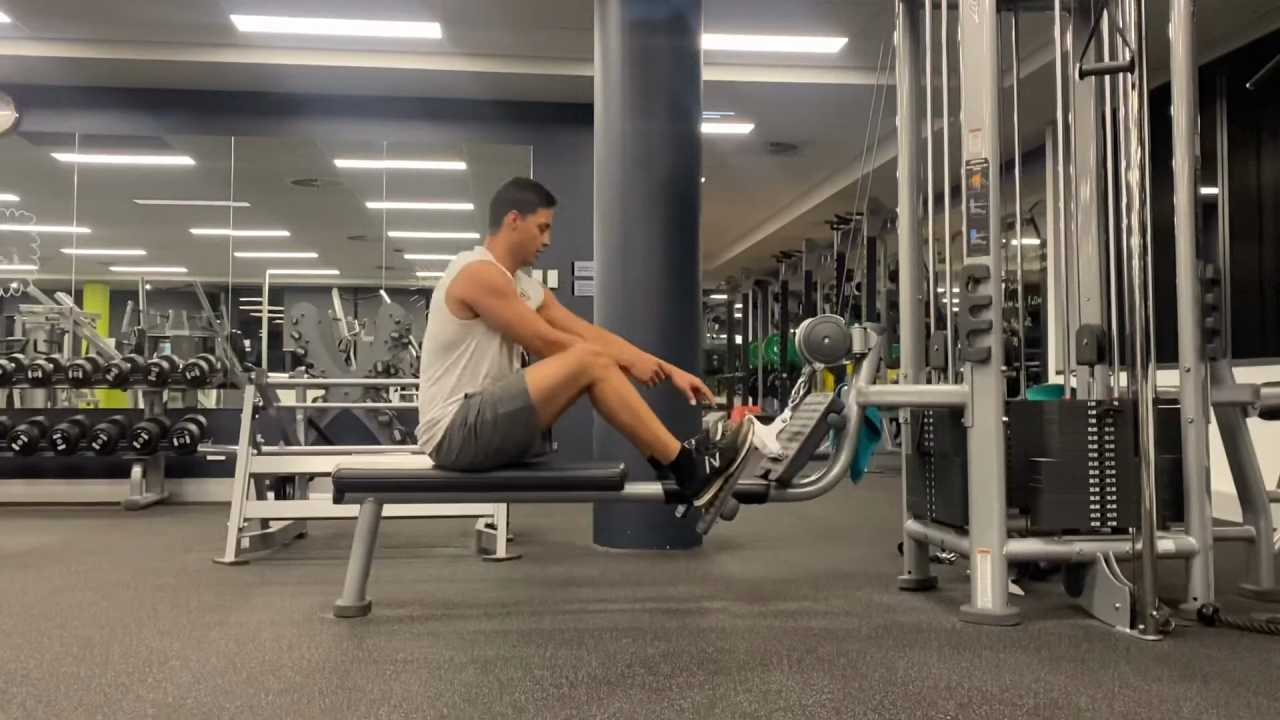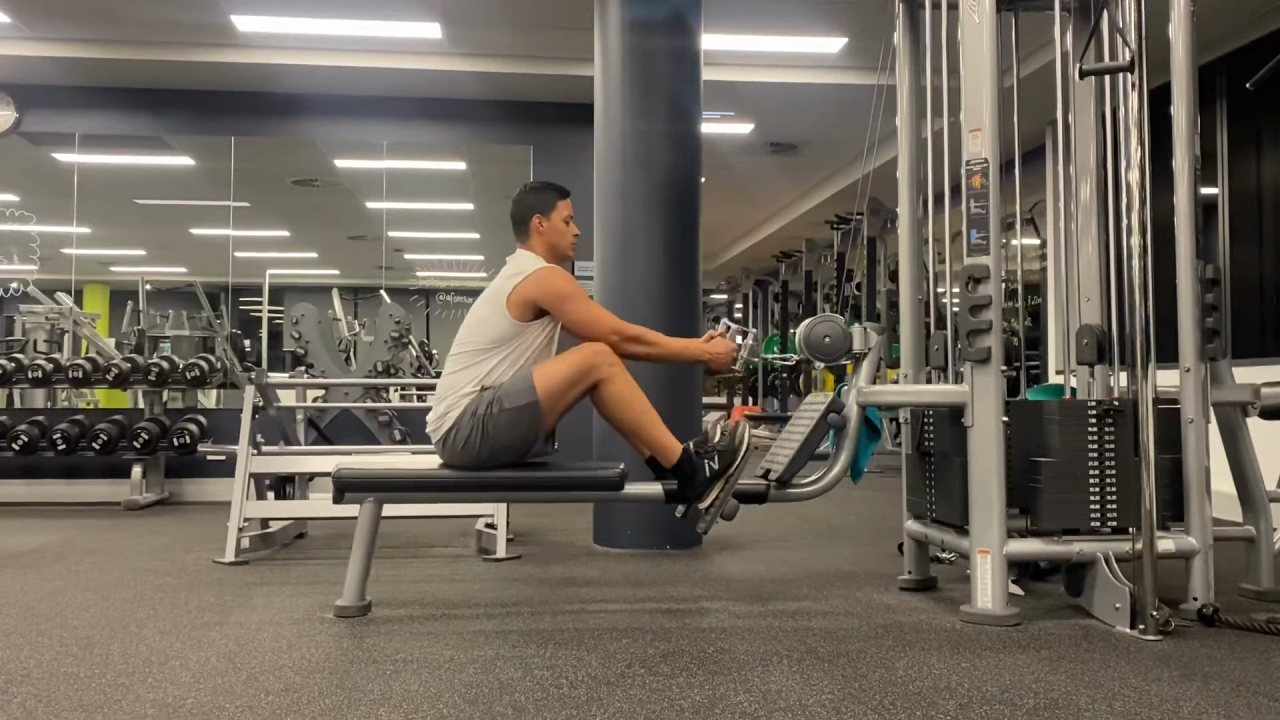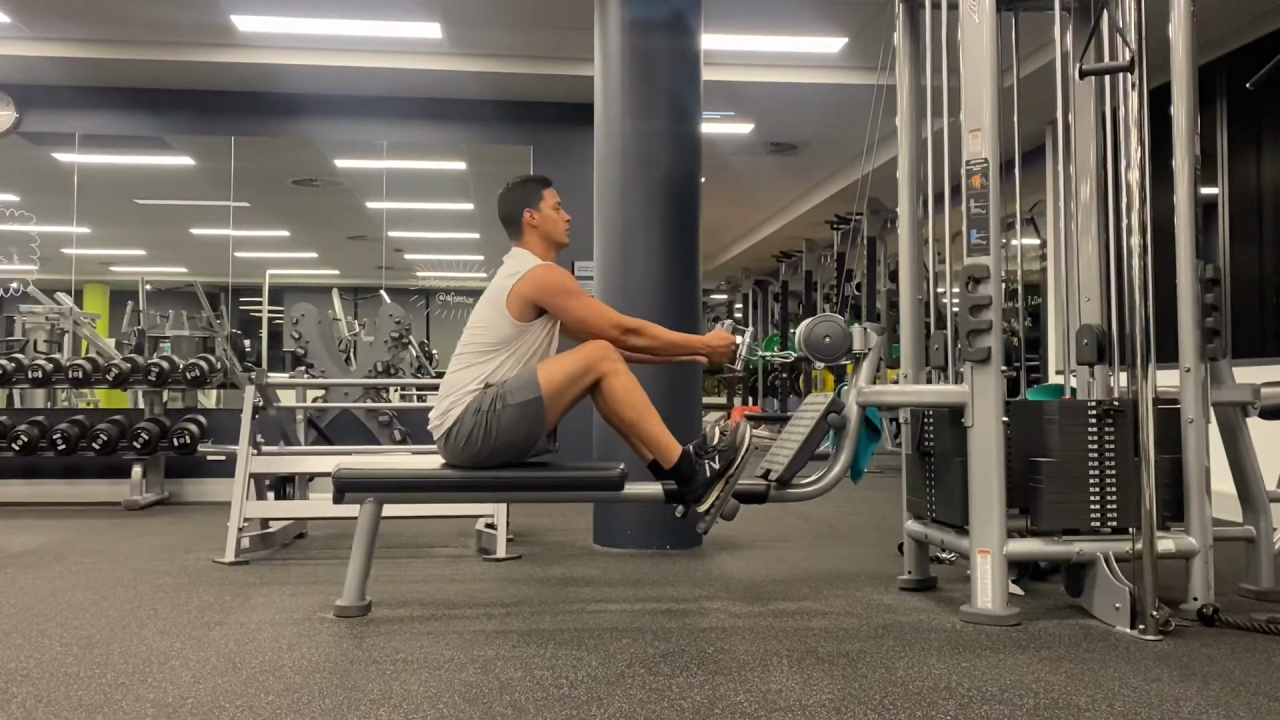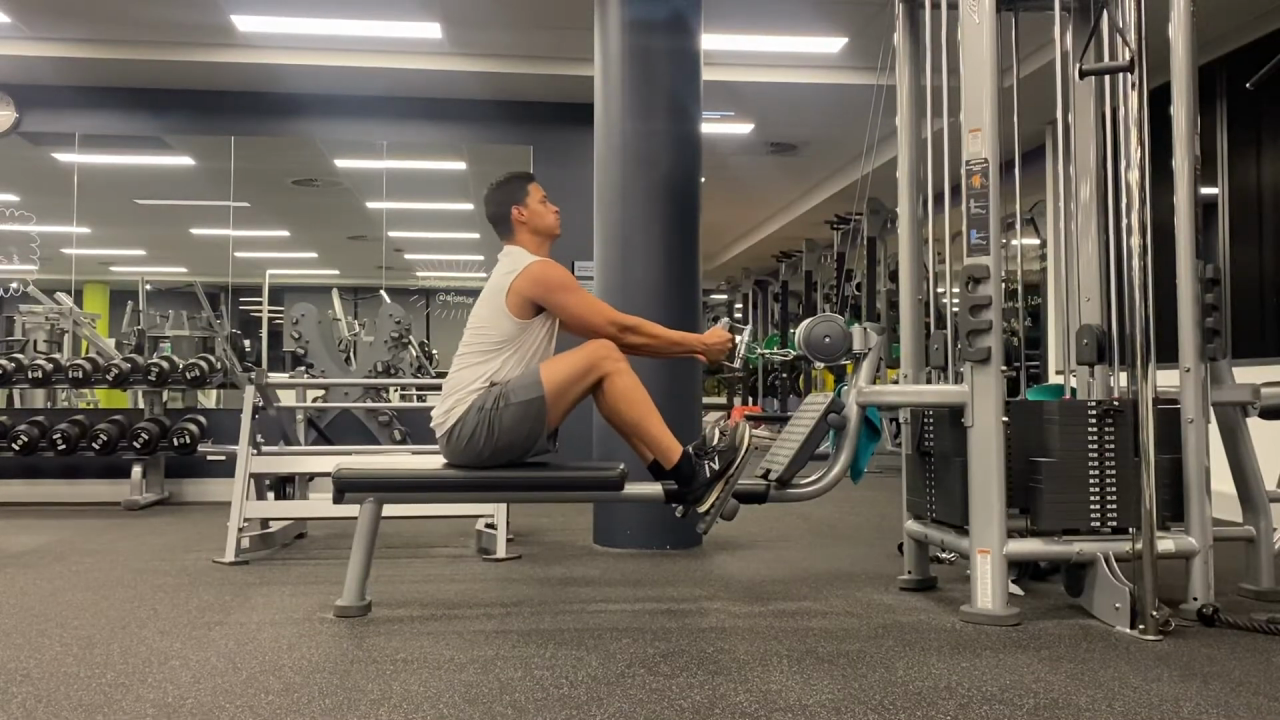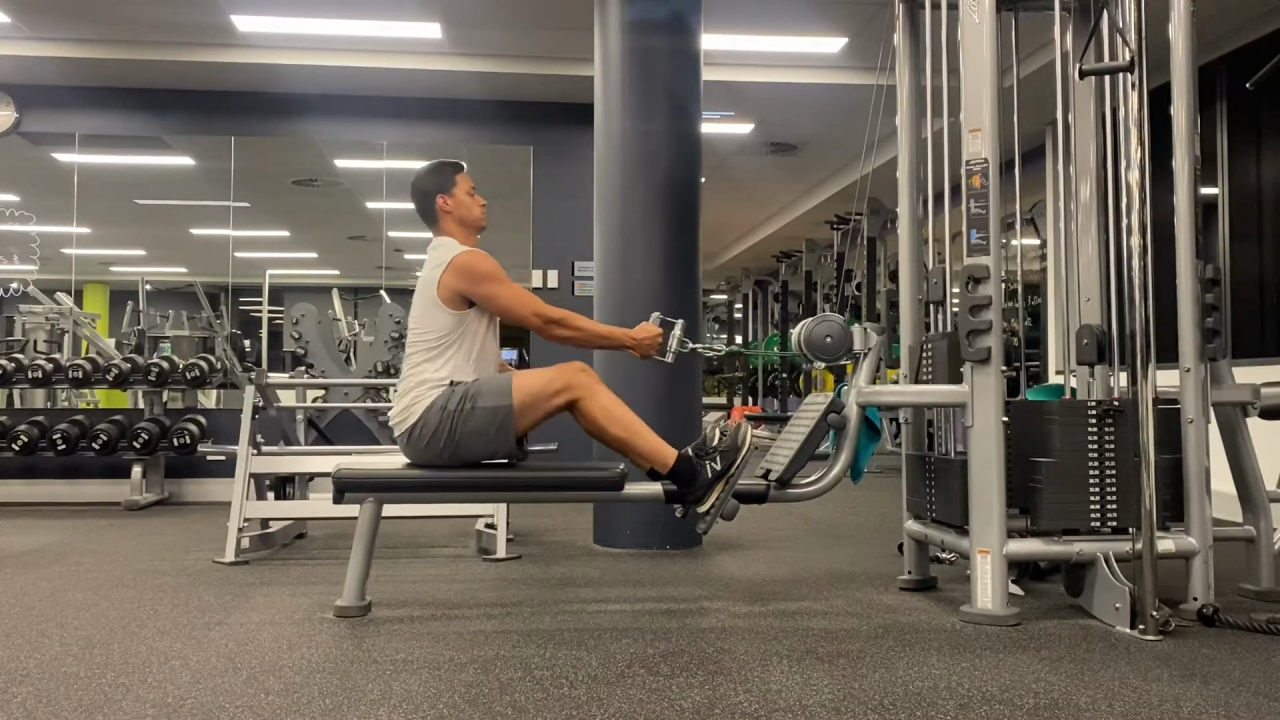
dt=1s
person 1, frame 1
left shoulder: (522, 287)
right shoulder: (477, 273)
left elbow: (592, 335)
right elbow: (546, 344)
left wrist: (669, 369)
right wrist: (627, 362)
left hip: (482, 420)
right hip: (455, 433)
left knee: (595, 362)
right knee: (590, 361)
left ankle: (675, 458)
right ankle: (688, 469)
person 1, frame 2
left shoulder: (528, 276)
right shoulder: (544, 278)
left elbow: (616, 334)
right elbow: (622, 338)
left wrist: (694, 343)
right wrist: (703, 354)
left hip: (480, 425)
right hip: (465, 429)
left knee: (599, 361)
right knee: (598, 359)
left ankle: (673, 462)
right ankle: (690, 472)
person 1, frame 3
left shoulder: (526, 274)
right shoulder: (541, 276)
left elbow: (613, 337)
right elbow: (623, 331)
left wrist: (687, 354)
right wrist: (703, 345)
left hip: (482, 423)
right hip: (469, 428)
left knee: (602, 356)
right knee: (601, 359)
left ankle: (673, 466)
right ankle: (689, 474)
person 1, frame 4
left shoulder: (519, 271)
right shoulder: (537, 272)
left elbow: (612, 331)
right elbow: (620, 328)
left wrist: (688, 348)
right wrist: (699, 343)
left hip: (482, 423)
right hip: (471, 427)
left knee: (605, 351)
right knee: (604, 357)
left ankle: (675, 468)
right ankle: (689, 475)
person 1, frame 5
left shoulder: (450, 262)
right shoulder: (466, 263)
left elbow: (543, 322)
right elbow: (548, 322)
left wrist: (622, 338)
right wrist: (628, 338)
left hip: (444, 418)
right hip: (432, 423)
left knee: (576, 377)
right knee: (572, 382)
left ankle: (674, 468)
right ankle: (686, 475)
